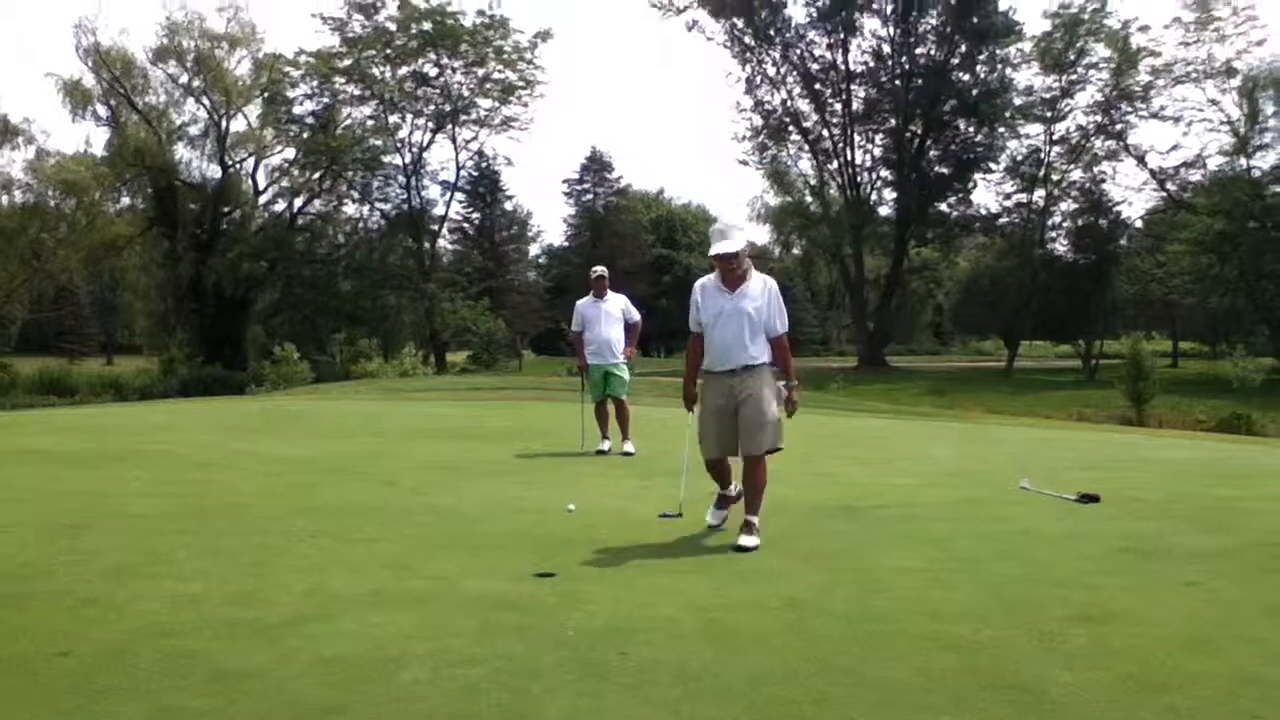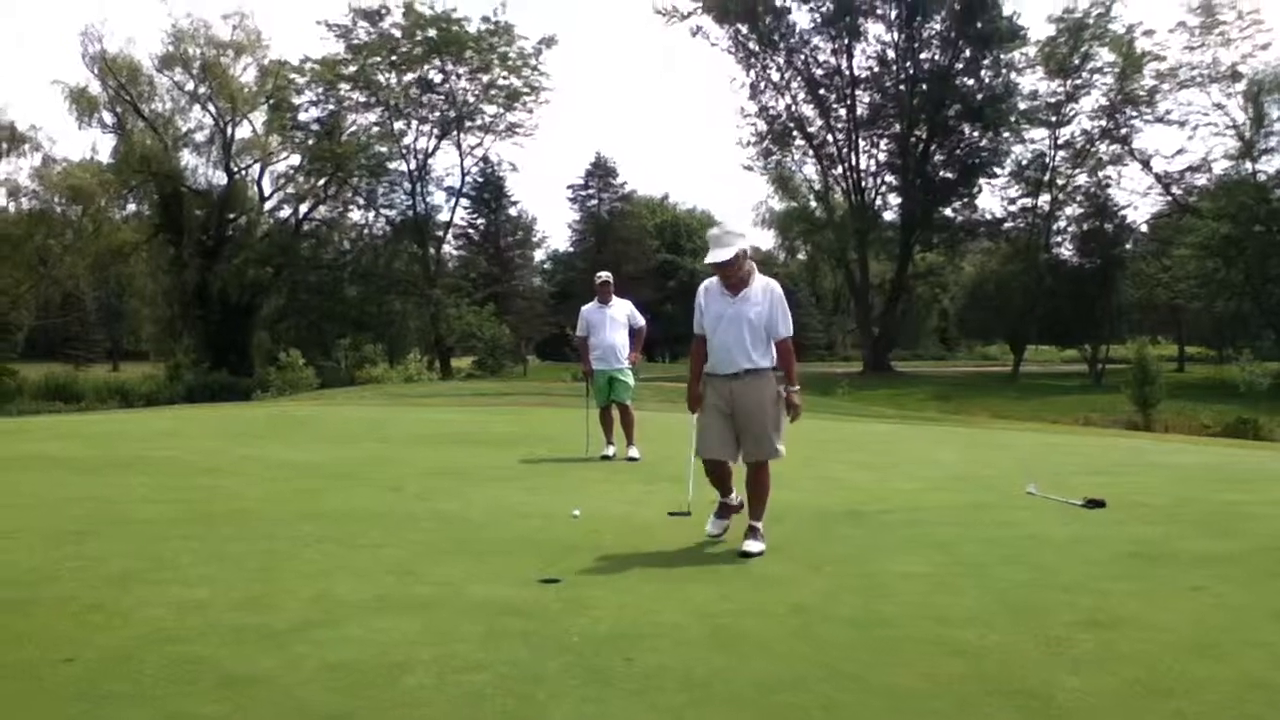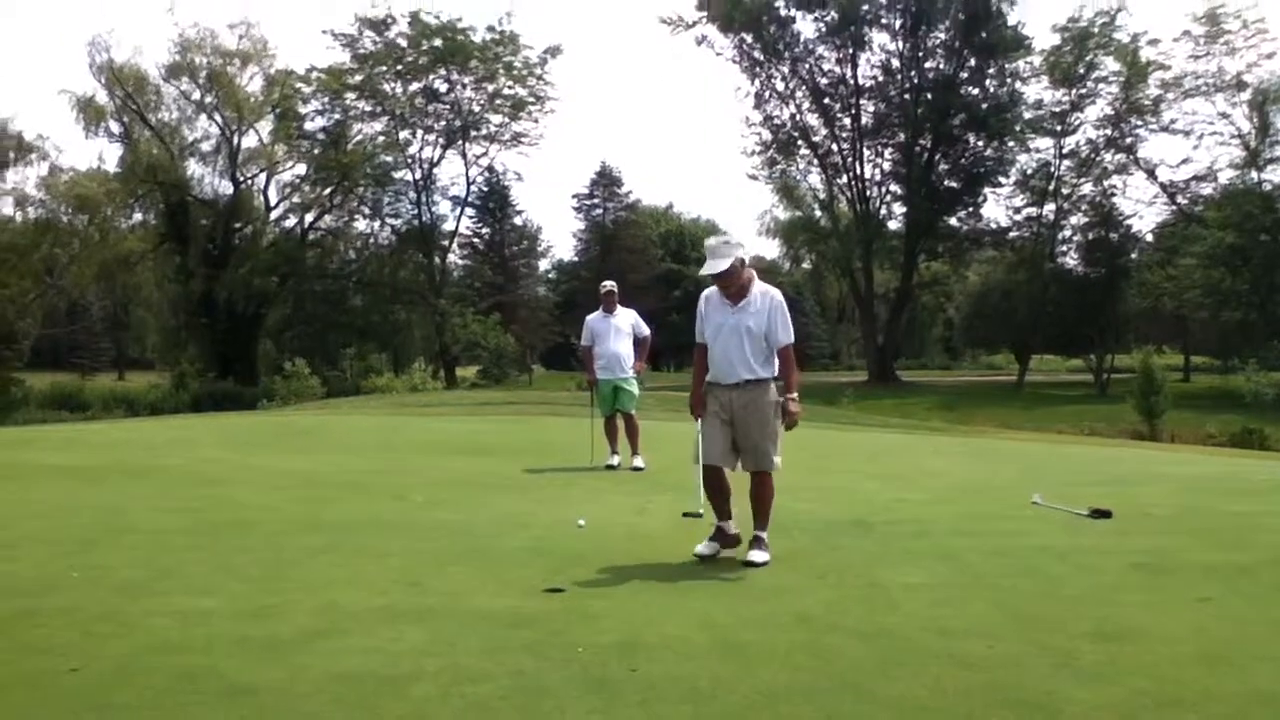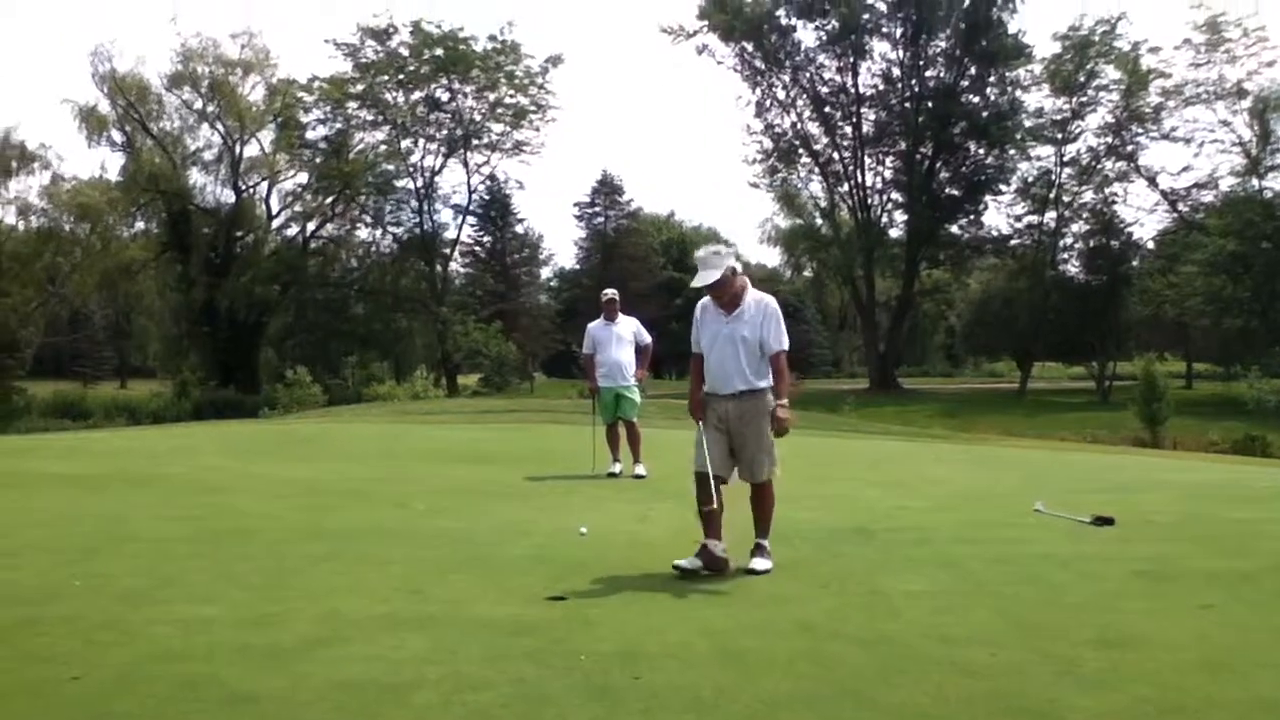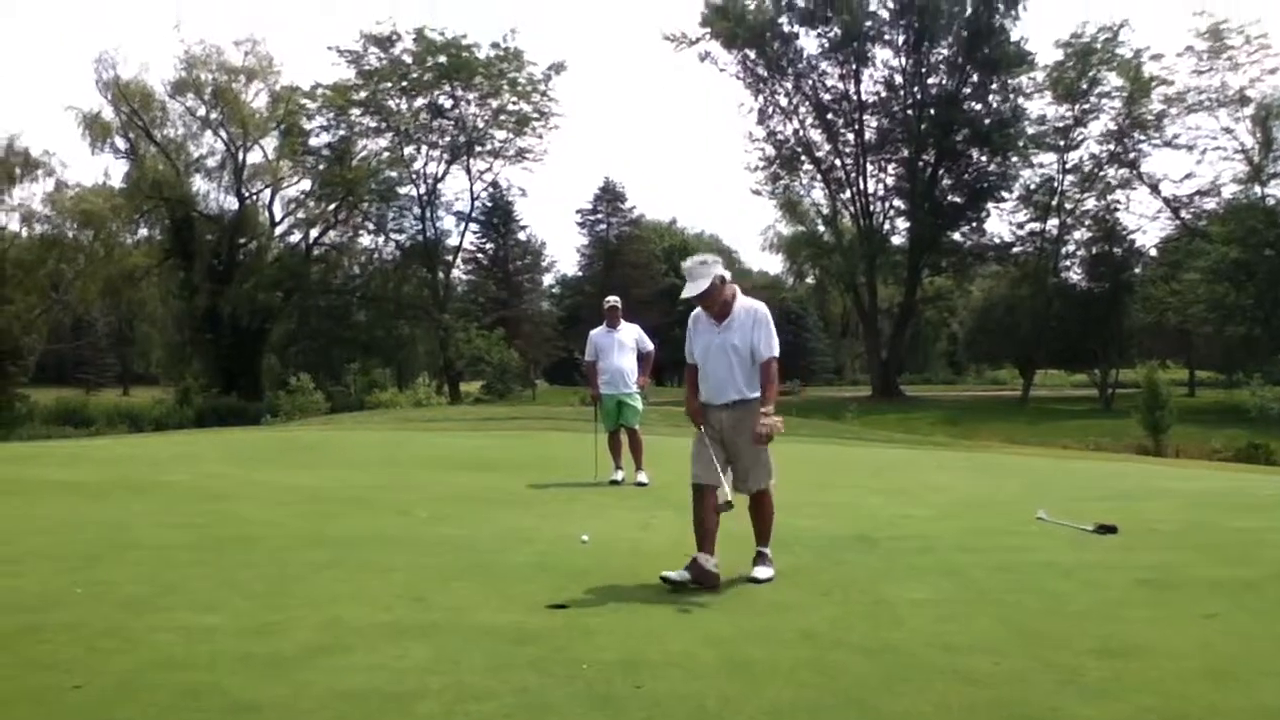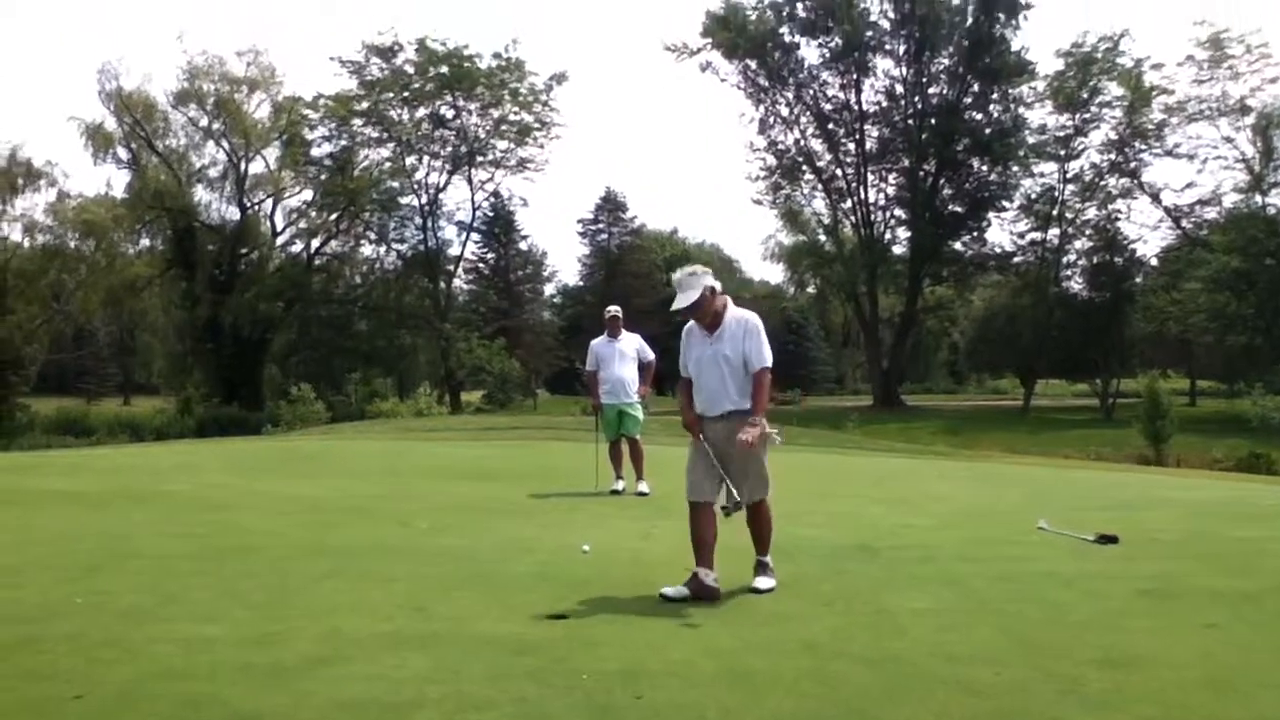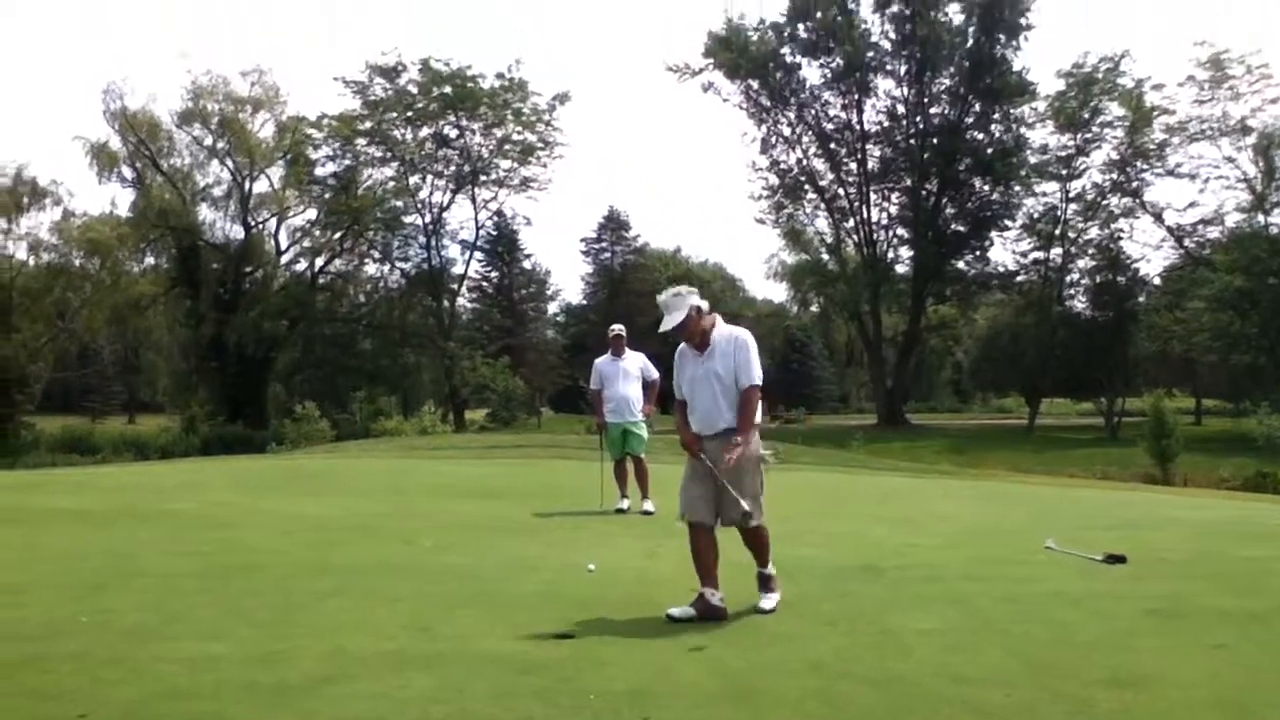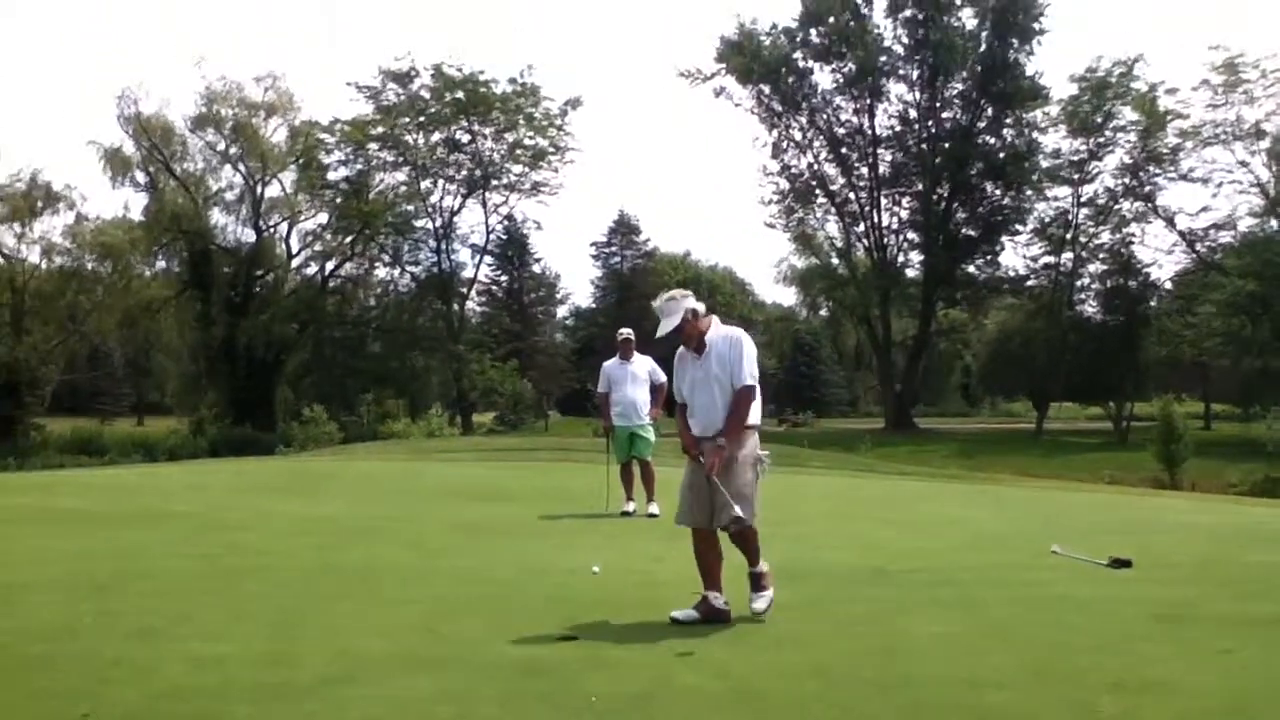
dt=0.1s
person 1, frame 1
left shoulder: (765, 286)
right shoulder: (701, 289)
left elbow: (779, 338)
right elbow: (696, 339)
left wrist: (791, 384)
right wrist: (689, 382)
left hip: (754, 378)
right hip: (713, 381)
left knee: (754, 453)
right knee: (713, 453)
left ankle: (751, 522)
right ankle: (728, 491)
person 1, frame 2
left shoulder: (769, 290)
right shoulder: (706, 291)
left elbow: (784, 343)
right elbow: (700, 341)
left wrist: (792, 388)
right wrist: (693, 384)
left hip: (756, 383)
right hip: (715, 384)
left knee: (757, 459)
right knee: (711, 457)
left ankle: (755, 528)
right ankle: (728, 500)
person 1, frame 3
left shoulder: (769, 298)
right shoulder: (707, 299)
left elbow: (785, 350)
left wrist: (791, 396)
right wrist: (697, 389)
left hip: (756, 393)
right hip: (717, 394)
left knee: (761, 469)
right knee: (711, 466)
left ankle: (760, 538)
right ankle: (725, 529)
person 1, frame 4
left shoulder: (764, 305)
right shoulder: (703, 309)
left elbow: (778, 357)
left wrist: (781, 403)
right wrist: (695, 394)
left hip: (752, 403)
right hip: (713, 404)
left knee: (759, 478)
right knee: (706, 476)
left ankle: (762, 546)
right ankle: (712, 550)
person 1, frame 5
left shoulder: (755, 312)
right shoulder: (696, 319)
left elbow: (769, 364)
left wrist: (768, 411)
right wrist: (691, 400)
left hip: (747, 412)
right hip: (709, 414)
left knee: (757, 487)
right knee: (703, 486)
left ankle: (763, 555)
right ankle: (704, 564)
person 1, frame 6
left shoulder: (747, 322)
right shoulder: (689, 332)
left elbow: (761, 375)
left wrist: (755, 422)
right wrist: (687, 412)
left hip: (740, 423)
right hip: (704, 426)
left knee: (754, 499)
right knee: (699, 500)
left ankle: (764, 563)
right ankle: (704, 578)
person 1, frame 7
left shoulder: (738, 339)
right shoulder: (682, 353)
left elbow: (751, 392)
left wrist: (738, 442)
right wrist: (685, 431)
left hip: (738, 442)
right hip: (702, 446)
left knee: (747, 517)
right knee: (698, 521)
left ankle: (766, 574)
right ankle: (710, 597)
person 1, frame 8
left shoulder: (734, 340)
right shoulder: (682, 356)
left elbow: (746, 394)
left wrist: (724, 444)
right wrist: (685, 435)
left hip: (735, 443)
right hip: (701, 447)
left knee: (736, 520)
right knee: (699, 524)
left ankle: (758, 571)
right ankle: (714, 600)
person 2, frame 1
left shoulder: (621, 300)
right shoulder: (581, 305)
left elbow: (636, 321)
right elbow: (577, 333)
left wrist: (631, 347)
right wrist: (580, 358)
left hip: (617, 360)
right hip: (593, 362)
left knee: (620, 399)
right knee: (599, 401)
left ankle: (626, 440)
right ankle: (605, 439)
person 2, frame 2
left shoulder: (626, 306)
right shoulder: (586, 311)
left elbow: (641, 326)
right elbow: (581, 338)
left wrist: (636, 352)
right wrist: (585, 363)
left hip: (621, 366)
right hip: (598, 367)
left knee: (624, 405)
right knee: (604, 406)
left ankle: (631, 445)
right ankle: (609, 444)
person 2, frame 3
left shoulder: (630, 315)
right shoulder: (591, 320)
left elbow: (645, 336)
right elbow: (586, 348)
left wrist: (641, 361)
right wrist: (590, 373)
left hip: (626, 375)
right hip: (602, 376)
left knee: (629, 414)
right knee: (609, 416)
left ankle: (636, 455)
right ankle: (614, 454)
person 2, frame 4
left shoulder: (632, 323)
right shoulder: (593, 328)
left elbow: (647, 344)
right elbow: (588, 355)
left wrist: (642, 369)
right wrist: (591, 380)
left hip: (628, 383)
right hip: (604, 384)
left knee: (631, 422)
right knee: (611, 423)
left ankle: (637, 463)
right ankle: (616, 462)
person 2, frame 5
left shoulder: (634, 330)
right shoulder: (595, 335)
left elbow: (649, 351)
right elbow: (590, 363)
left wrist: (644, 376)
right wrist: (593, 388)
left hip: (630, 390)
right hip: (606, 391)
left knee: (633, 429)
right knee: (613, 431)
left ankle: (640, 470)
right ankle: (618, 469)
person 2, frame 6
left shoulder: (635, 339)
right shoulder: (596, 345)
left elbow: (650, 360)
right elbow: (591, 372)
left wrist: (645, 385)
right wrist: (595, 397)
left hip: (631, 399)
right hip: (607, 401)
left knee: (634, 439)
right knee: (614, 440)
left ankle: (641, 480)
right ankle: (619, 479)
person 2, frame 7
left shoulder: (639, 358)
right shoulder: (600, 363)
left elbow: (654, 379)
right elbow: (595, 391)
left wrist: (650, 404)
right wrist: (599, 416)
left hip: (635, 418)
right hip: (611, 420)
left knee: (638, 457)
right knee: (618, 459)
left ankle: (646, 499)
right ankle: (624, 498)
person 2, frame 8
left shoulder: (647, 362)
right shoulder: (608, 367)
left elbow: (662, 383)
right elbow: (603, 394)
left wrist: (657, 408)
right wrist: (606, 419)
left hip: (642, 421)
right hip: (619, 423)
left knee: (645, 461)
right knee: (625, 462)
left ankle: (651, 502)
right ankle: (629, 501)
